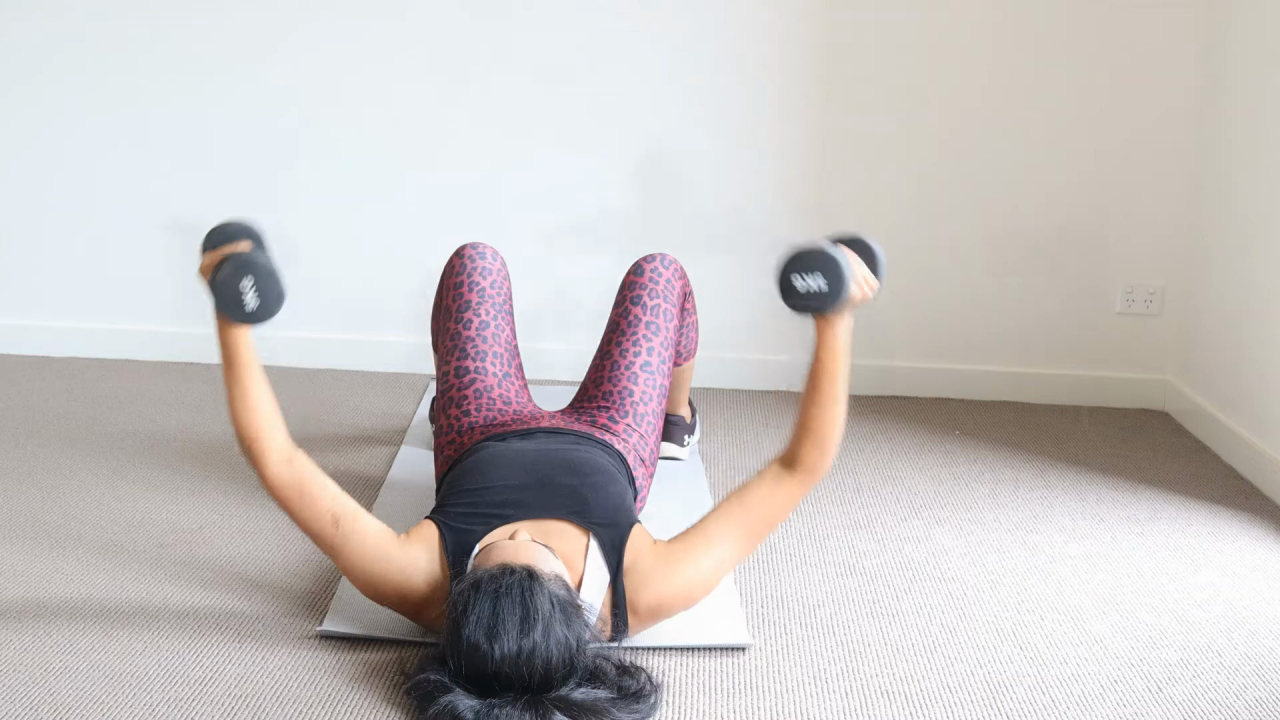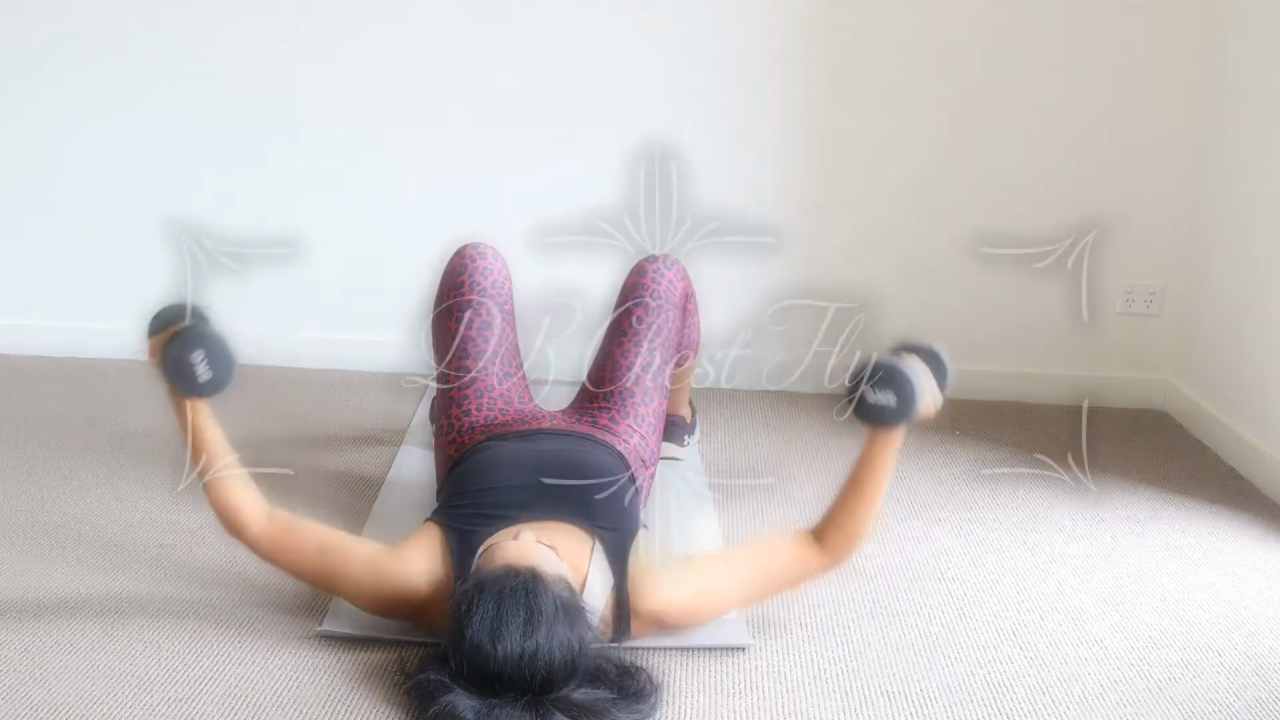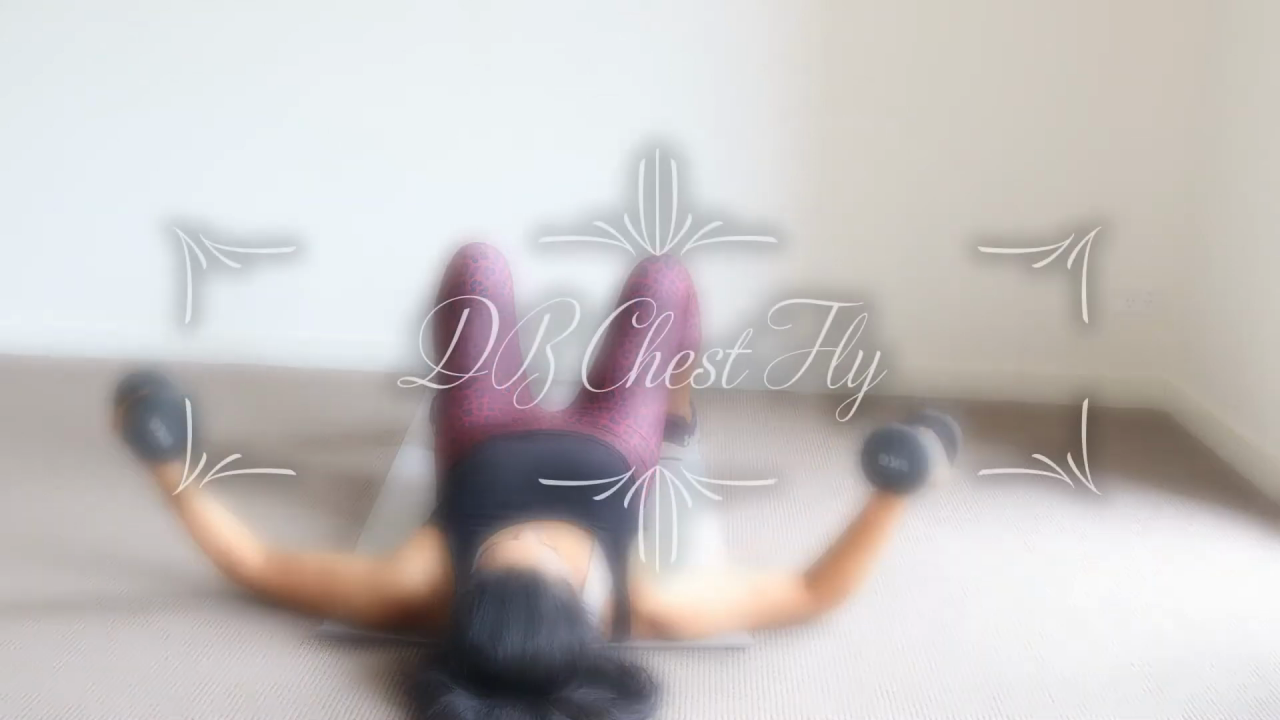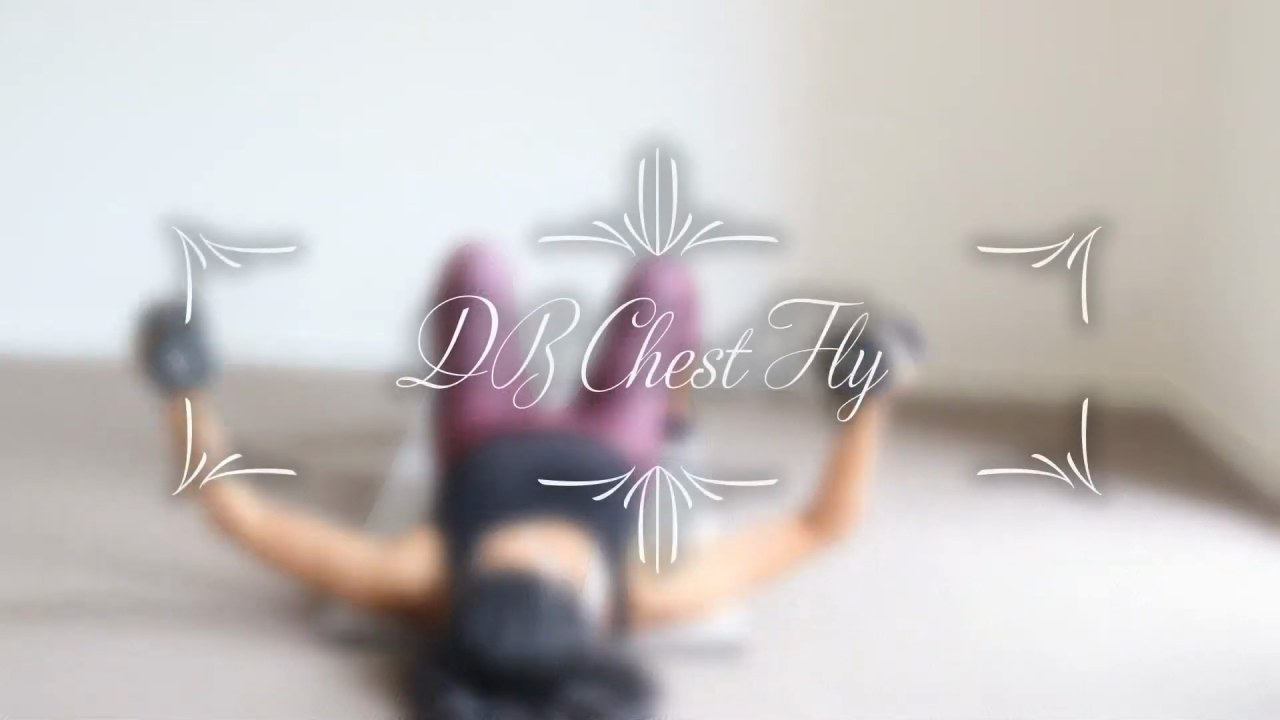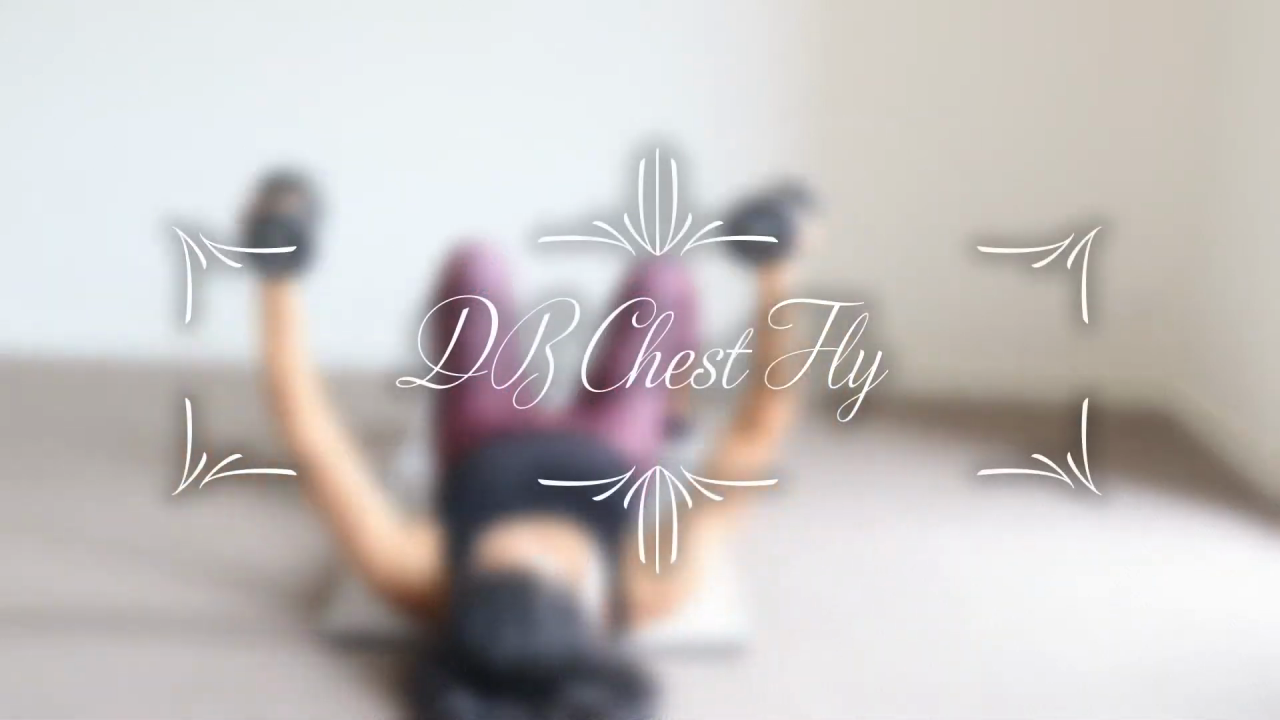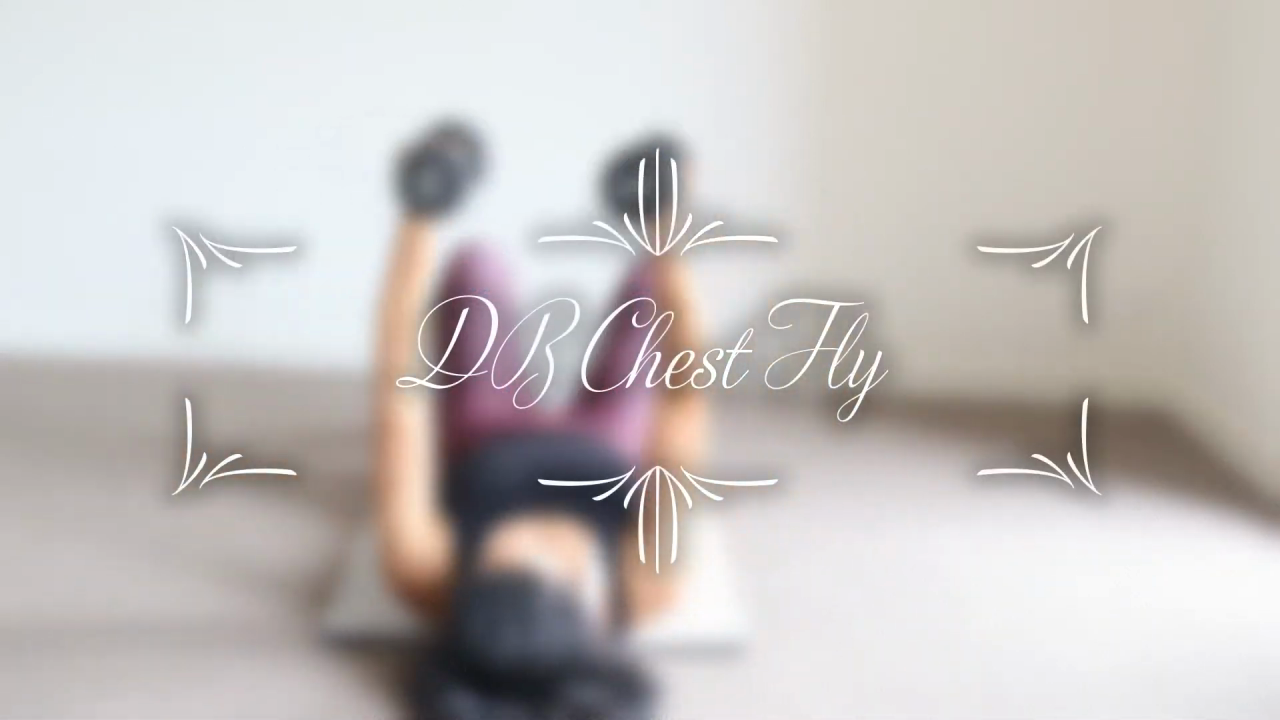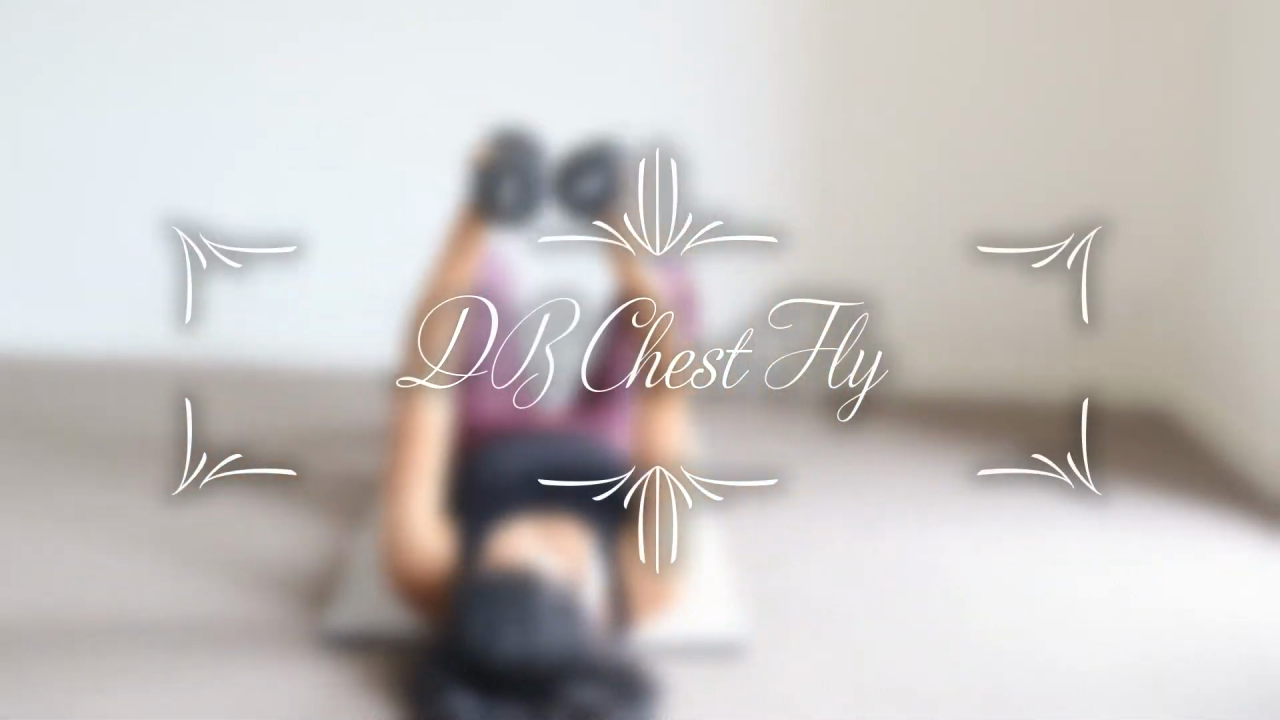
dt=0.3s
person 1, frame 1
left shoulder: (421, 584)
right shoulder: (643, 591)
left elbow: (278, 463)
right elbow: (802, 465)
left wrist: (234, 320)
right wrist: (834, 319)
left hip: (482, 450)
right hip: (606, 456)
left knee: (476, 261)
right knee: (657, 274)
right ankle: (676, 426)
person 1, frame 2
left shoulder: (423, 587)
right shoulder: (642, 602)
left elbow: (260, 523)
right elbow: (824, 547)
left wrist: (190, 400)
right wrist: (888, 428)
left hip: (484, 450)
right hip: (605, 455)
left knee: (477, 259)
right knee: (660, 274)
right ankle: (676, 424)
person 1, frame 3
left shoulder: (424, 591)
right shoulder: (637, 607)
left elbow: (252, 562)
right elbow: (815, 590)
left wrist: (165, 466)
right wrist: (889, 494)
left hip: (485, 446)
right hip: (606, 450)
left knee: (479, 261)
right knee: (663, 277)
right ankle: (673, 421)
person 1, frame 4
left shoulder: (423, 587)
right shoulder: (647, 600)
left elbow: (255, 523)
right elbow: (820, 525)
left wrist: (188, 404)
right wrist: (869, 404)
left hip: (484, 448)
right hip: (611, 452)
left knee: (476, 263)
right knee: (660, 278)
right ankle: (673, 419)
person 1, frame 5
left shoulder: (423, 580)
right shoulder: (647, 590)
left elbow: (310, 437)
right elbow: (754, 442)
left wrist: (277, 280)
right wrist: (775, 278)
left hip: (485, 446)
right hip: (609, 450)
left knee: (476, 264)
right knee: (661, 280)
right ankle: (666, 413)
person 1, frame 6
left shoulder: (429, 578)
right shoulder: (641, 584)
left elbow: (397, 391)
right elbow: (682, 409)
left wrist: (417, 221)
left hip: (487, 447)
right hip: (608, 452)
left knee: (476, 265)
right knee: (653, 290)
person 1, frame 7
left shoulder: (429, 573)
right shoulder: (639, 587)
left elbow: (422, 390)
right elbow: (664, 402)
left wrist: (474, 219)
left hip: (488, 445)
right hip: (602, 449)
left knee: (479, 273)
right knee: (664, 281)
